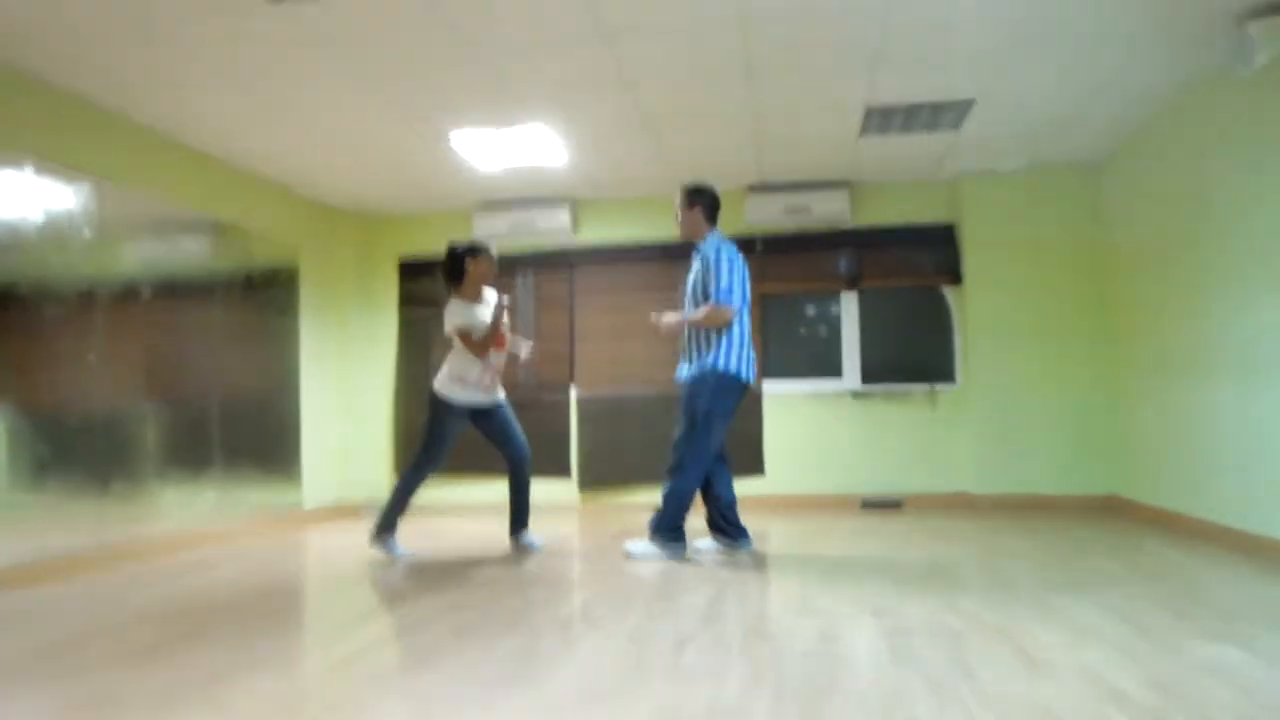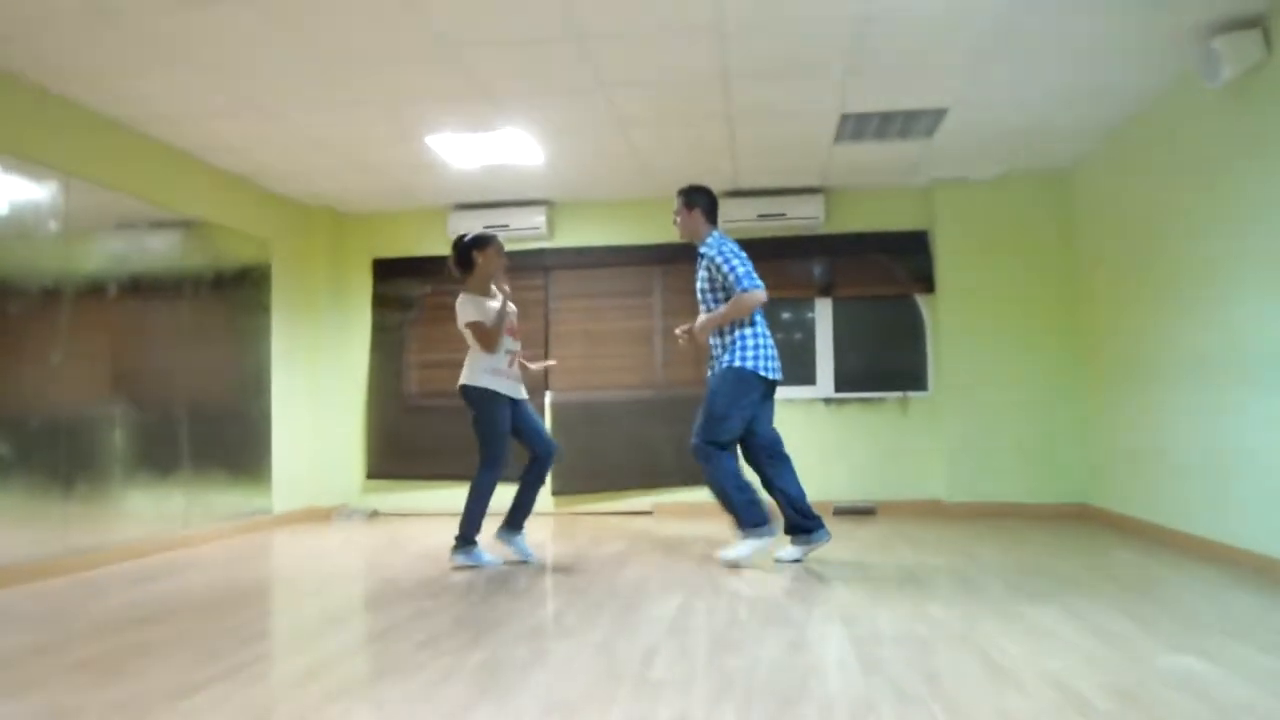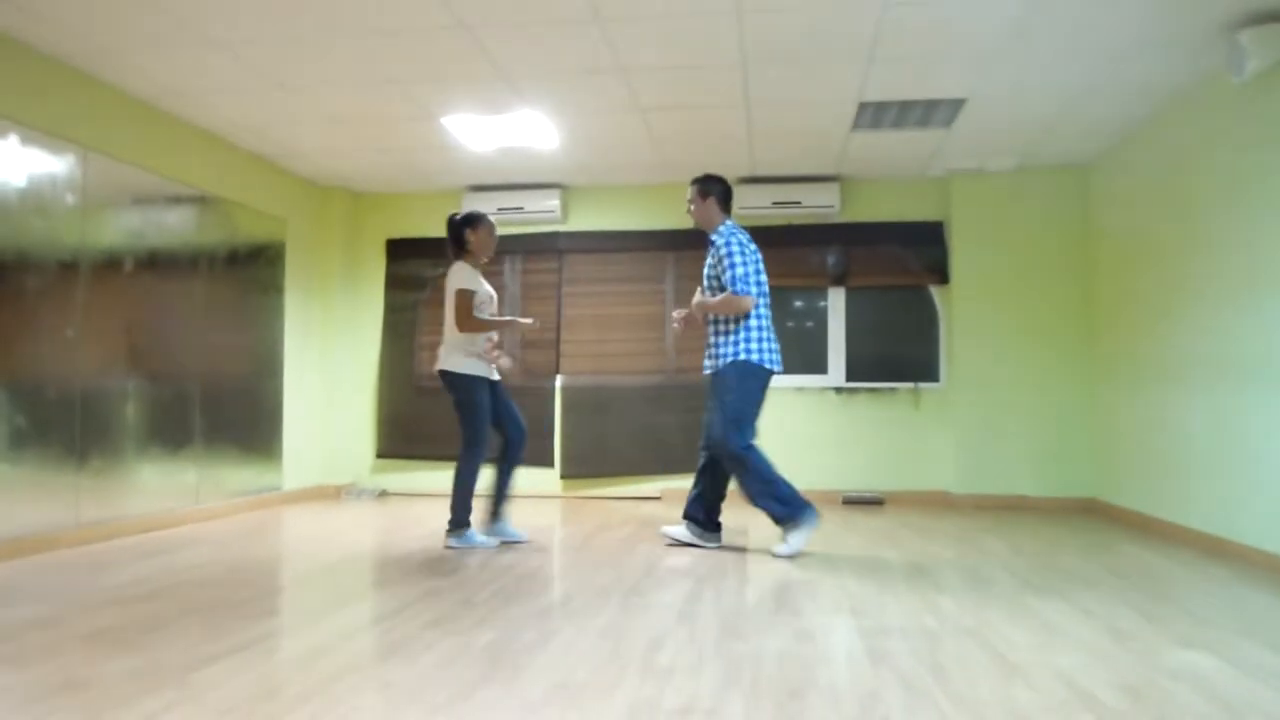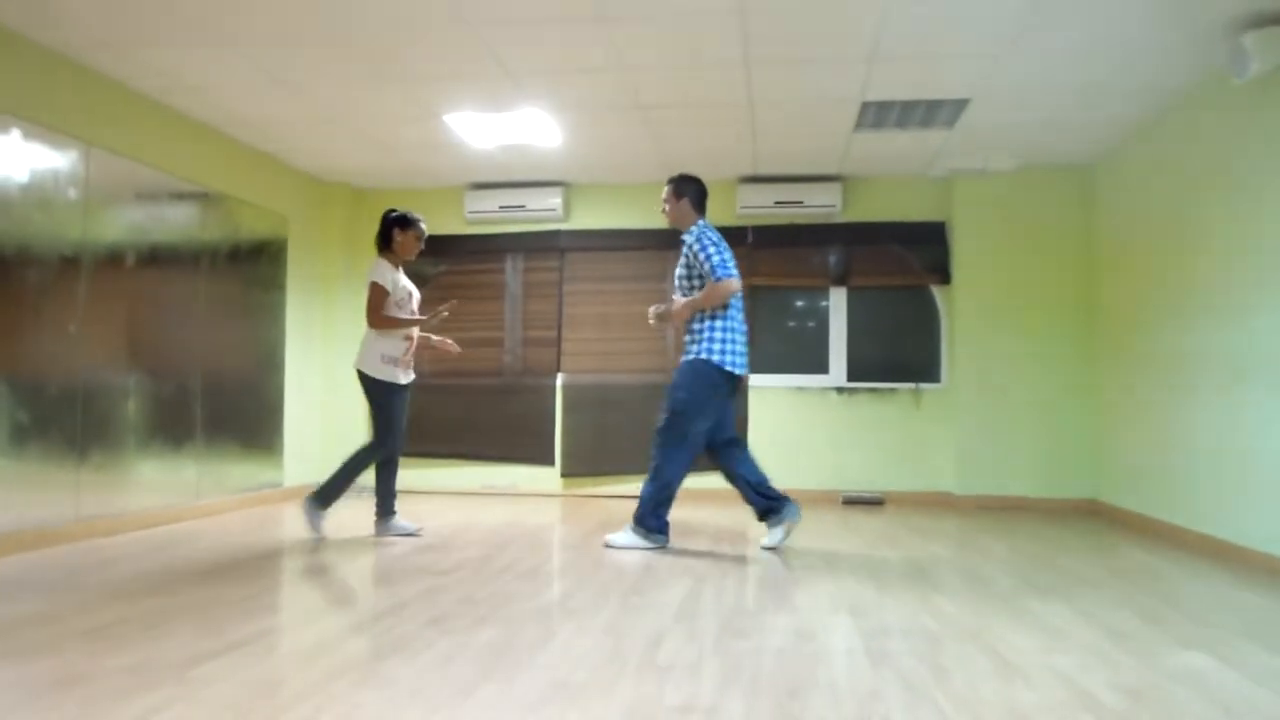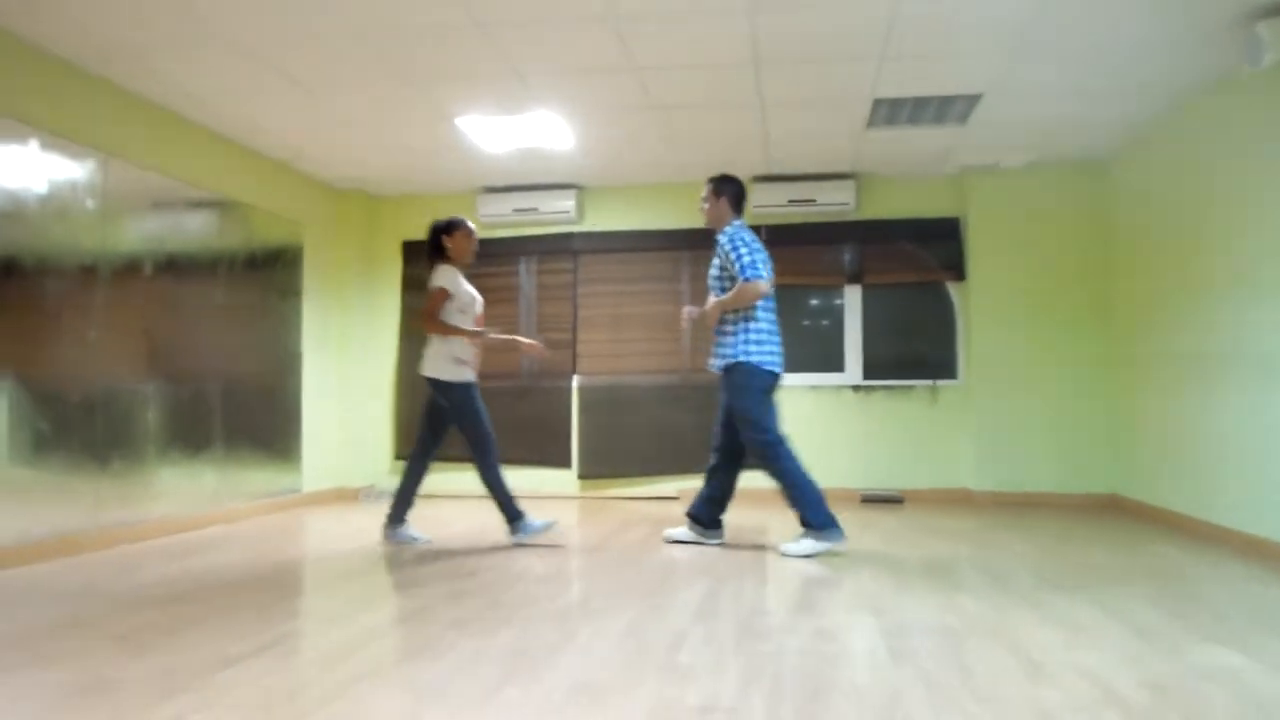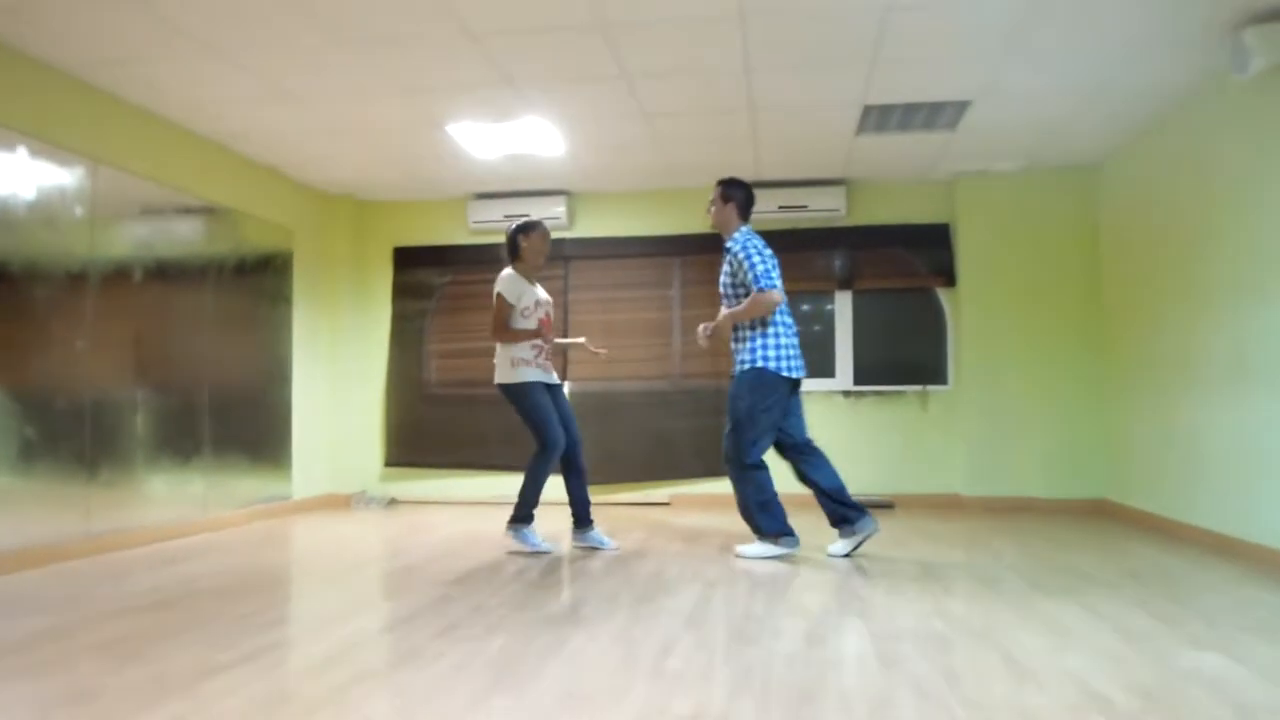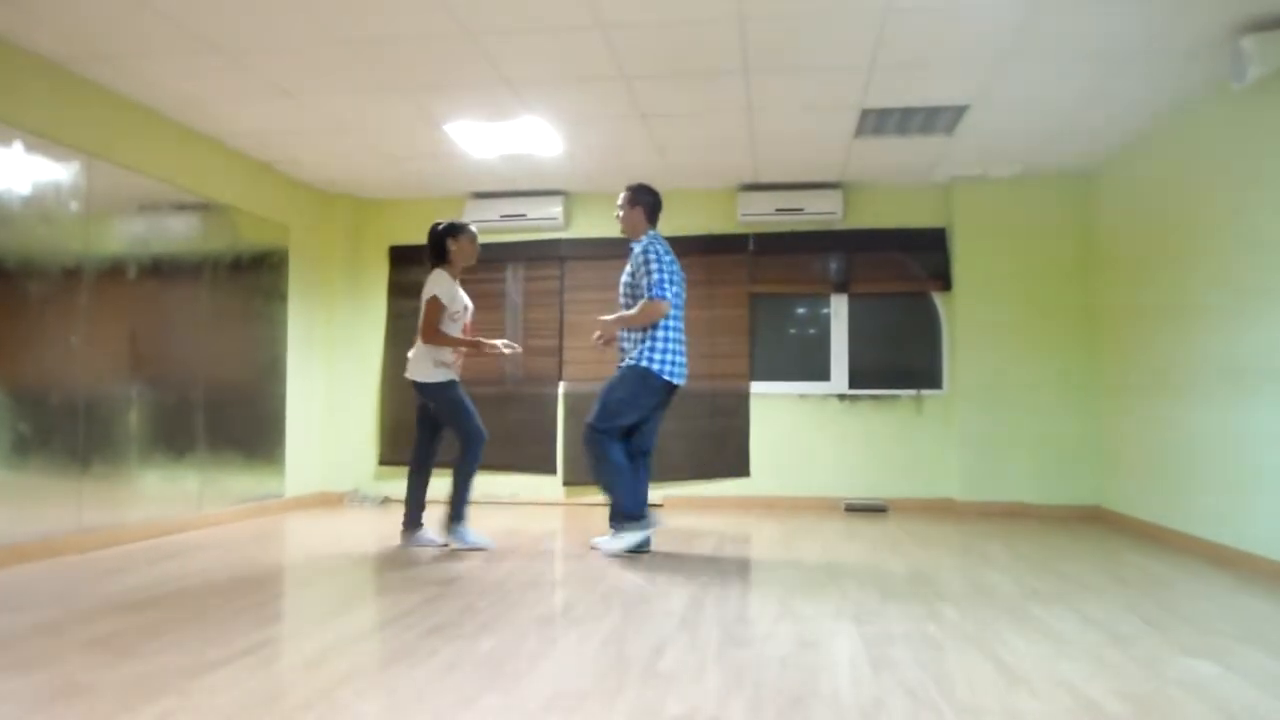
dt=0.7s
person 1, frame 1
left shoulder: (718, 253)
right shoulder: (709, 254)
left elbow: (723, 311)
left wrist: (679, 322)
right wrist: (681, 321)
left hip: (719, 368)
right hip: (712, 369)
left knee: (690, 451)
right knee: (706, 452)
left ankle: (667, 536)
right ankle: (729, 532)
person 1, frame 2
left shoulder: (719, 253)
right shoulder: (713, 255)
left elbow: (754, 296)
left wrist: (712, 321)
right wrist: (700, 330)
left hip: (741, 364)
right hip: (749, 365)
left knee: (709, 444)
right knee: (763, 450)
left ankle: (755, 525)
right ankle: (807, 530)
person 1, frame 3
left shoulder: (731, 244)
right shoulder: (724, 245)
left elbow: (743, 303)
left wrist: (703, 303)
right wrist: (695, 315)
left hip: (743, 358)
right hip: (731, 358)
left knee: (731, 443)
right knee: (716, 441)
left ankle: (796, 515)
right ankle: (701, 524)
person 1, frame 4
left shoulder: (702, 241)
right shoulder: (701, 242)
left elbow: (729, 287)
left wrist: (686, 305)
right wrist: (672, 312)
left hip: (709, 356)
right hip: (720, 357)
left knee: (672, 440)
right knee: (721, 442)
left ankle: (649, 528)
right ankle: (776, 509)
person 1, frame 5
left shoulder: (734, 240)
right shoulder: (735, 242)
left elbow: (757, 286)
left wrist: (717, 305)
right wrist: (704, 314)
left hip: (747, 358)
right hip: (742, 359)
left knee: (764, 442)
right knee: (728, 444)
left ankle: (822, 527)
right ankle: (704, 523)
person 1, frame 6
left shoulder: (744, 248)
right shoulder: (745, 248)
left elbow: (771, 297)
left wrist: (731, 315)
right wrist: (720, 326)
left hip: (761, 364)
right hip: (775, 363)
left knee: (741, 453)
right knee: (796, 447)
left ankle: (775, 534)
right ankle: (853, 519)
person 1, frame 7
left shoulder: (648, 250)
right shoulder: (656, 251)
left elbow: (659, 307)
left wrist: (615, 321)
right wrist: (620, 331)
left hip: (648, 365)
right hip: (660, 366)
left knee: (599, 432)
right knee: (633, 445)
left ankle: (632, 518)
right ankle: (631, 528)
person 2, frame 1
left shoulder: (490, 295)
right shoulder: (456, 310)
right elbow: (479, 350)
left wrist: (515, 344)
right wrist: (499, 311)
left hip: (489, 396)
right hip: (455, 395)
left knee: (520, 457)
right knee: (427, 462)
left ankle: (518, 532)
right ankle: (384, 530)
person 2, frame 2
left shoulder: (496, 292)
right shoulder: (467, 302)
right elbow: (490, 343)
left wrist: (524, 364)
right wrist: (504, 303)
left hip: (510, 388)
right hip: (484, 386)
left knee: (545, 451)
right knee: (494, 462)
left ankle: (512, 528)
right ankle: (464, 545)
person 2, frame 3
left shoulder: (475, 275)
right shoulder: (463, 273)
right elbow: (464, 323)
left wrist: (495, 352)
right wrist: (513, 323)
left hip: (482, 371)
right hip: (463, 369)
left knee: (516, 435)
right knee: (476, 445)
left ankle: (497, 517)
right ankle: (459, 528)
person 2, frame 4
left shoulder: (400, 274)
right shoulder: (383, 269)
right elbow: (376, 320)
left wrist: (431, 339)
right wrist: (424, 320)
left hip: (400, 370)
right hip: (380, 369)
left knee: (390, 443)
right knee: (387, 443)
left ankle: (387, 517)
right ankle: (319, 500)
person 2, frame 5
left shoulder: (458, 281)
right shoulder: (445, 275)
left elbow: (471, 335)
right elbow: (428, 321)
left wrist: (516, 341)
right wrist: (469, 332)
left hip: (455, 376)
right hip: (449, 375)
left knee: (426, 447)
right knee: (483, 445)
left ankle: (396, 522)
right ankle: (516, 523)
person 2, frame 6
left shoulder: (535, 286)
right shoulder: (509, 280)
right elbow: (499, 332)
left wrist: (571, 343)
right wrist: (534, 334)
left hip: (544, 376)
right hip: (518, 377)
left knee: (572, 446)
right knee: (554, 442)
left ankle: (583, 527)
right ankle: (520, 523)
person 2, frame 7
left shoulder: (454, 285)
right shoulder: (440, 280)
right elbow: (428, 334)
left wrist: (489, 344)
right wrist: (471, 343)
left hip: (439, 376)
right hip: (431, 375)
left knee: (426, 450)
right knee: (474, 438)
left ankle: (412, 527)
right ankle: (456, 523)
